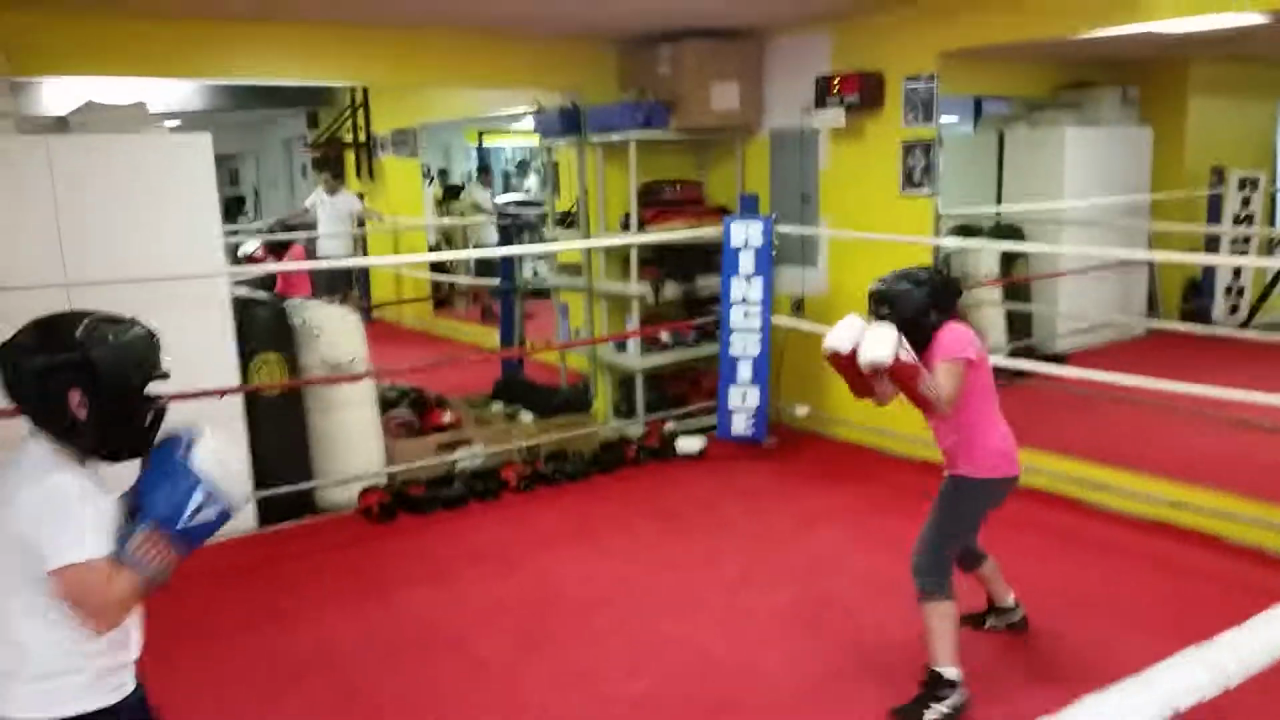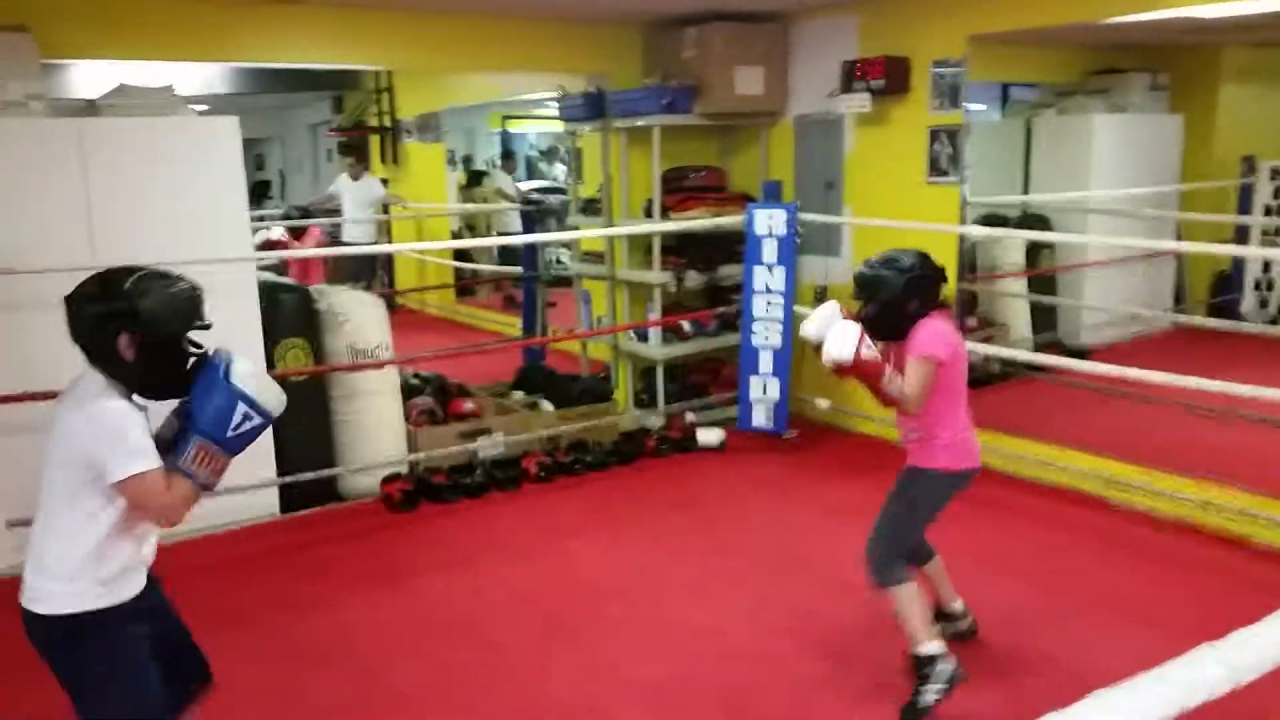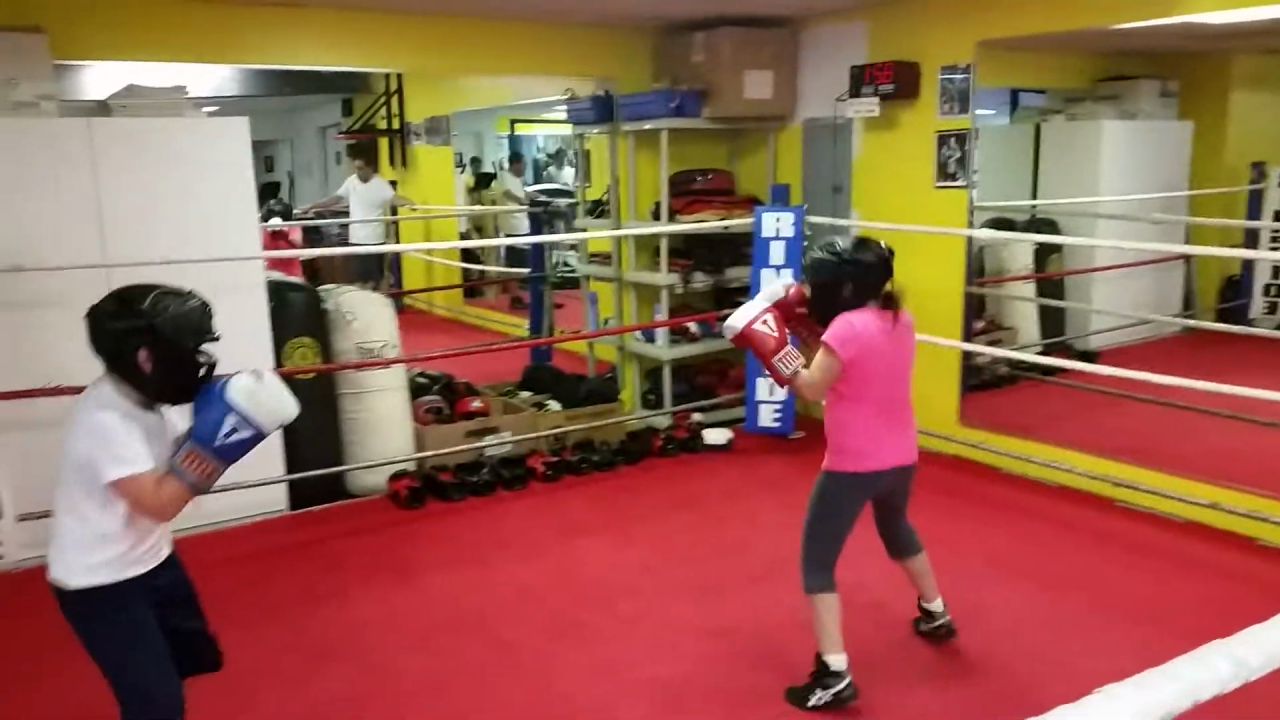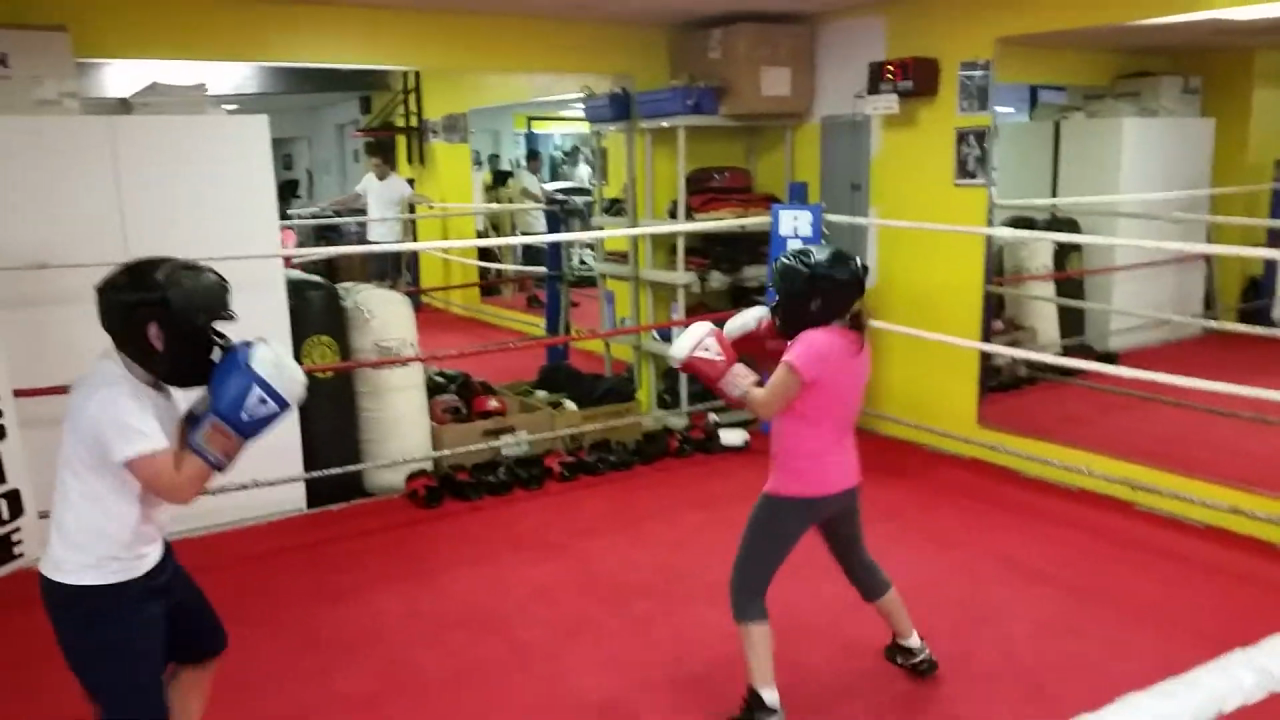
dt=0.4s
person 1, frame 1
left shoulder: (952, 335)
right shoulder: (934, 339)
left elbow: (942, 401)
right elbow: (880, 394)
left wrist: (899, 366)
right wrist: (857, 361)
left hip: (983, 467)
right hip: (972, 463)
left knee: (928, 562)
right knee: (956, 540)
right ankle: (1007, 609)
person 1, frame 2
left shoulder: (929, 332)
right shoulder: (925, 328)
left elbow: (910, 402)
right elbow: (884, 373)
left wrist: (866, 365)
right wrist: (844, 342)
left hip: (936, 462)
right hip: (948, 458)
left knee: (881, 554)
right knee: (905, 536)
left ankle: (934, 661)
right ankle: (954, 613)
person 1, frame 3
left shoulder: (849, 327)
right shoulder: (898, 319)
left elbow: (813, 389)
left wrist: (771, 347)
right wrist: (800, 323)
left hip: (854, 464)
right hip: (901, 456)
left knee: (817, 561)
right knee: (896, 526)
left ankle: (834, 675)
right ankle: (934, 612)
person 1, frame 4
left shoulder: (812, 346)
right shoulder: (855, 340)
left elbow: (764, 406)
left wrist: (720, 368)
right wrist: (769, 352)
left hip: (796, 488)
right hip: (842, 482)
left knee: (746, 584)
right knee: (858, 563)
right ankle: (914, 648)
person 2, frame 1
left shoulder: (46, 460)
right shoulder: (56, 488)
left elbow: (111, 547)
right elbow: (102, 606)
left wrist: (154, 496)
right wrist: (170, 521)
person 2, frame 2
left shoulder: (103, 394)
right shoulder: (107, 417)
left elbow: (151, 466)
right elbow: (166, 507)
left wrist: (193, 418)
right wrist: (214, 432)
left hip: (122, 588)
right hip: (78, 612)
left knee: (185, 679)
person 2, frame 3
left shoulder: (146, 398)
right shoulder: (105, 420)
left elbow: (176, 458)
right elbow: (160, 502)
left wrist: (225, 416)
right wrist: (215, 436)
left hip: (152, 564)
right hip: (99, 587)
left knee: (194, 656)
person 2, frame 4
left shoulder: (142, 379)
right shoulder: (114, 396)
left elbow: (175, 446)
right elbow: (179, 484)
left wrist: (224, 395)
right wrist: (232, 410)
left hip: (142, 562)
right hip: (93, 583)
left knee: (199, 646)
